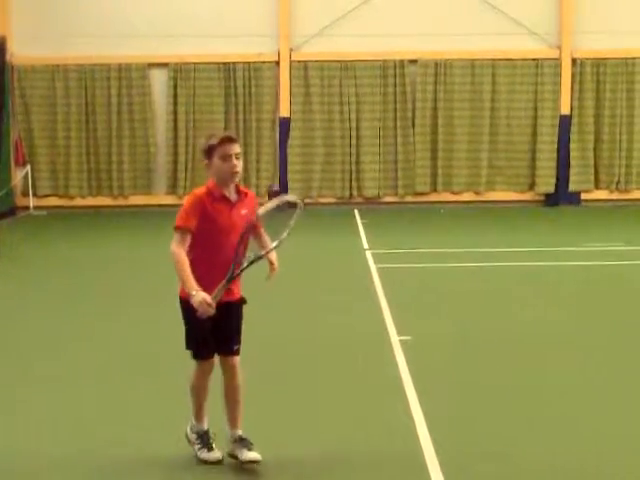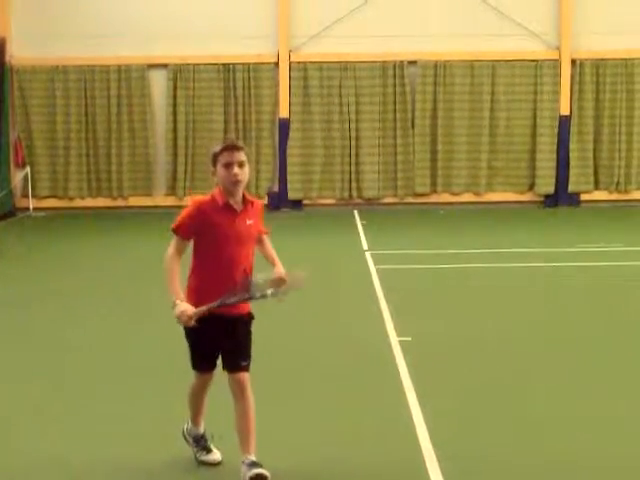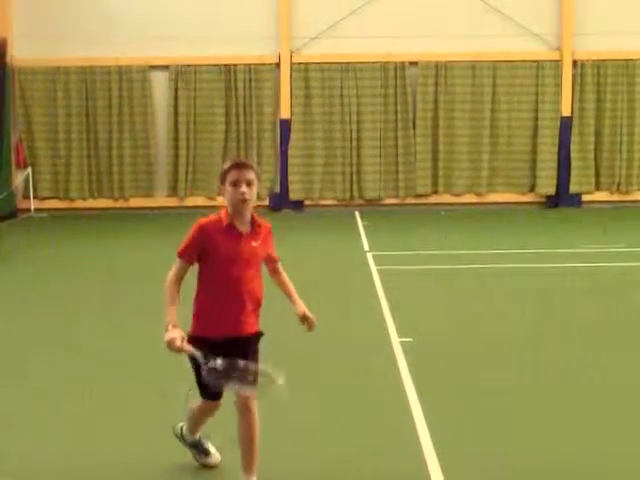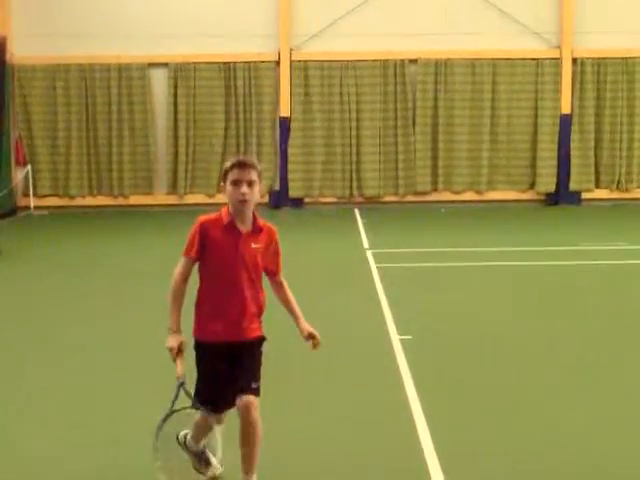
dt=0.4s
person 1, frame 1
left shoulder: (248, 199)
right shoulder: (198, 200)
left elbow: (257, 232)
right elbow: (177, 248)
left wrist: (270, 252)
right wrist: (194, 292)
left hip: (231, 296)
right hip: (200, 299)
left knee: (231, 365)
right knee: (205, 364)
left ankle: (237, 437)
right ankle: (198, 429)
person 1, frame 2
left shoulder: (255, 207)
right shoulder: (200, 208)
right elbow: (173, 254)
left wrist: (276, 266)
right wrist: (179, 300)
left hip: (238, 310)
right hip: (201, 310)
left knee: (241, 382)
right knee: (204, 376)
right ankle: (195, 431)
person 1, frame 3
left shoulder: (263, 230)
right shoulder: (205, 229)
left elbow: (274, 265)
right elbow: (175, 277)
left wrist: (296, 301)
right wrist: (172, 325)
left hip: (246, 332)
right hip: (207, 333)
left knee: (246, 400)
right knee: (211, 401)
right ankle: (188, 433)
person 1, frame 4
left shoulder: (267, 234)
right shoulder: (205, 227)
left elbow: (277, 280)
right elbow: (180, 277)
left wrist: (300, 321)
right wrist: (174, 330)
left hip: (249, 336)
right hip: (210, 337)
left knee: (248, 406)
right knee: (215, 413)
right ankle: (192, 441)
